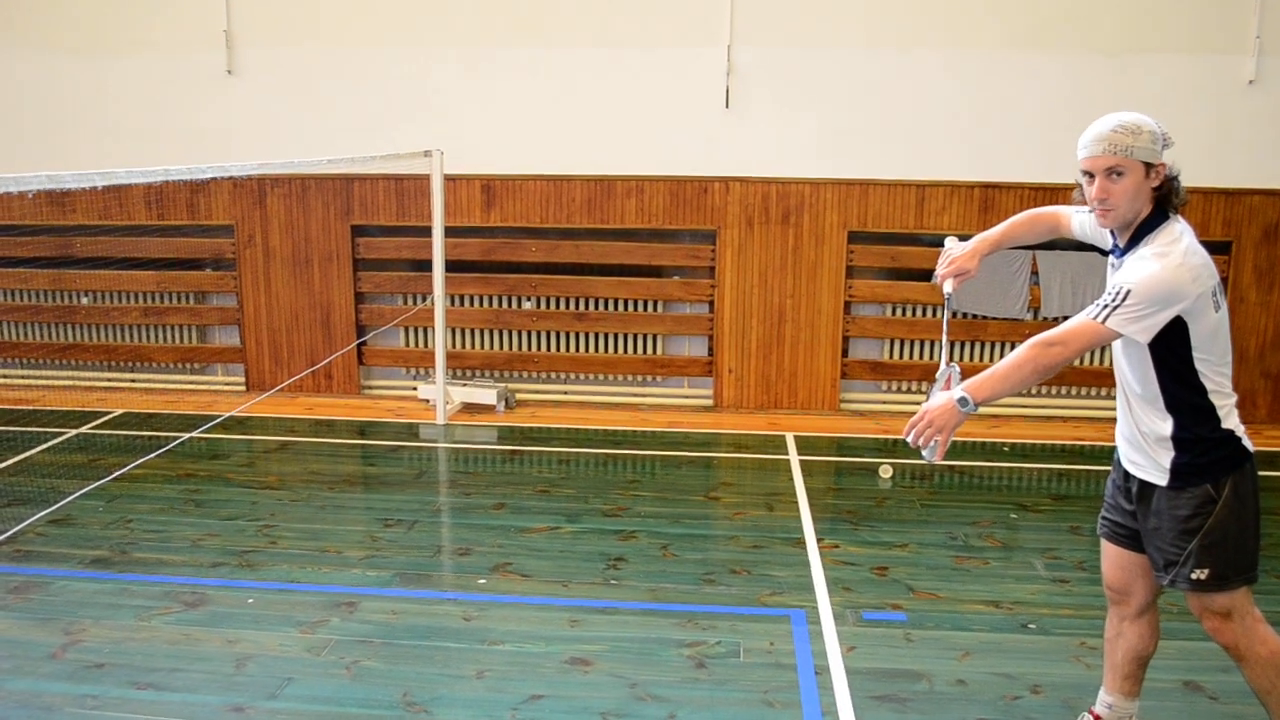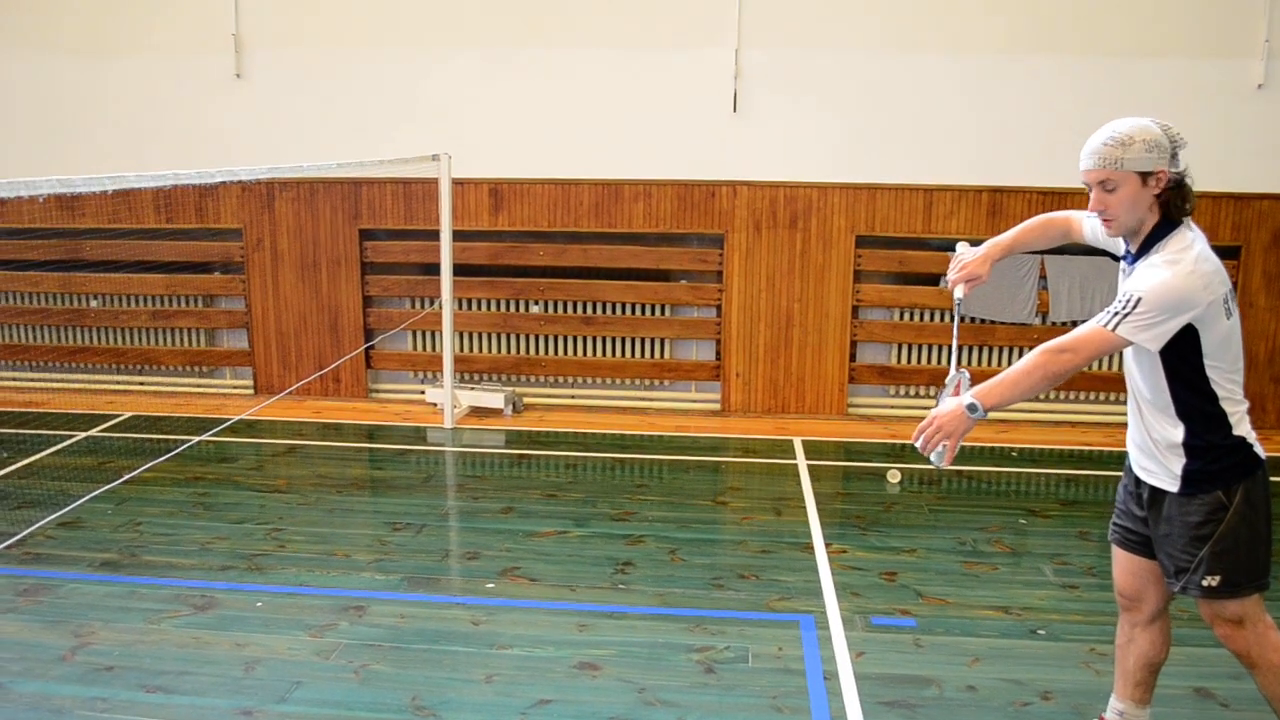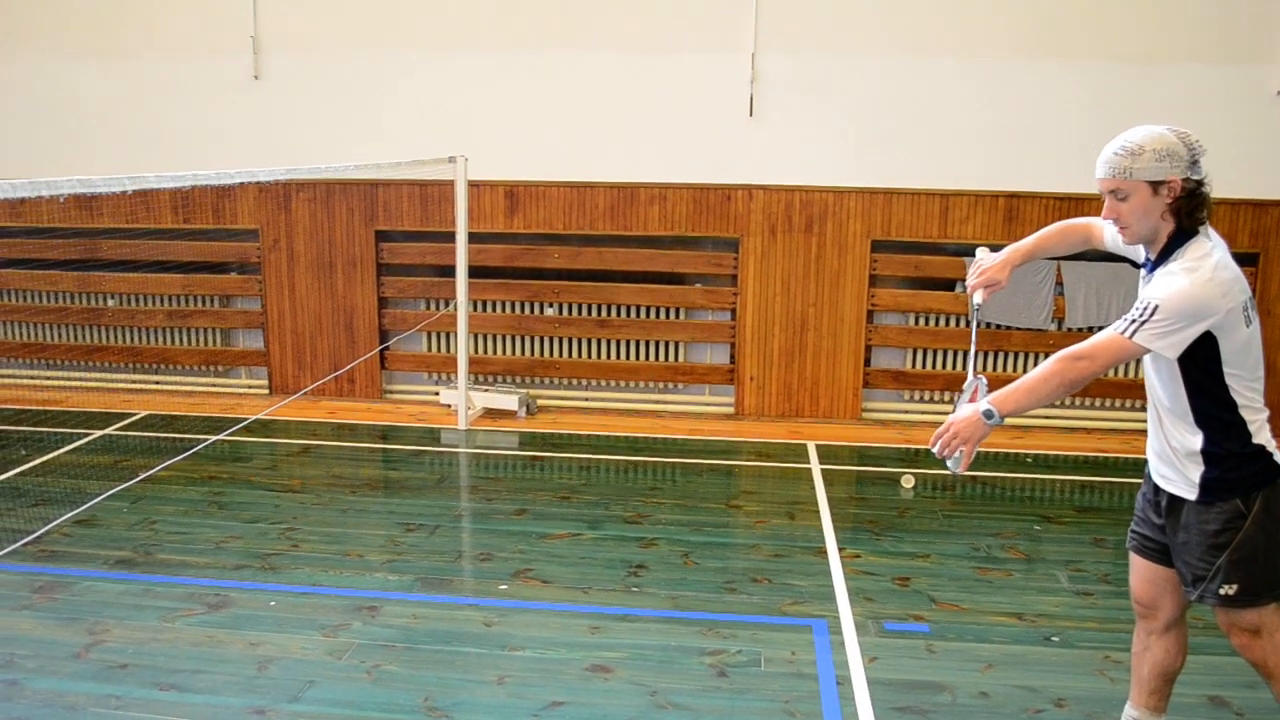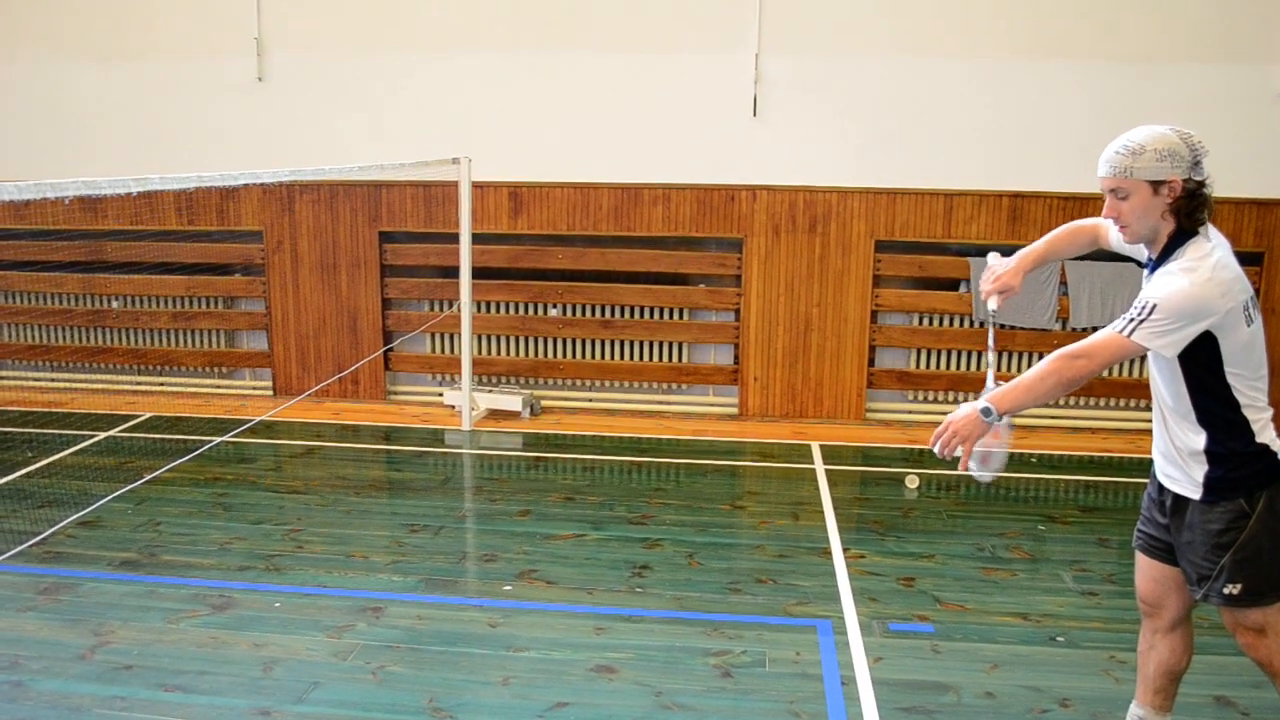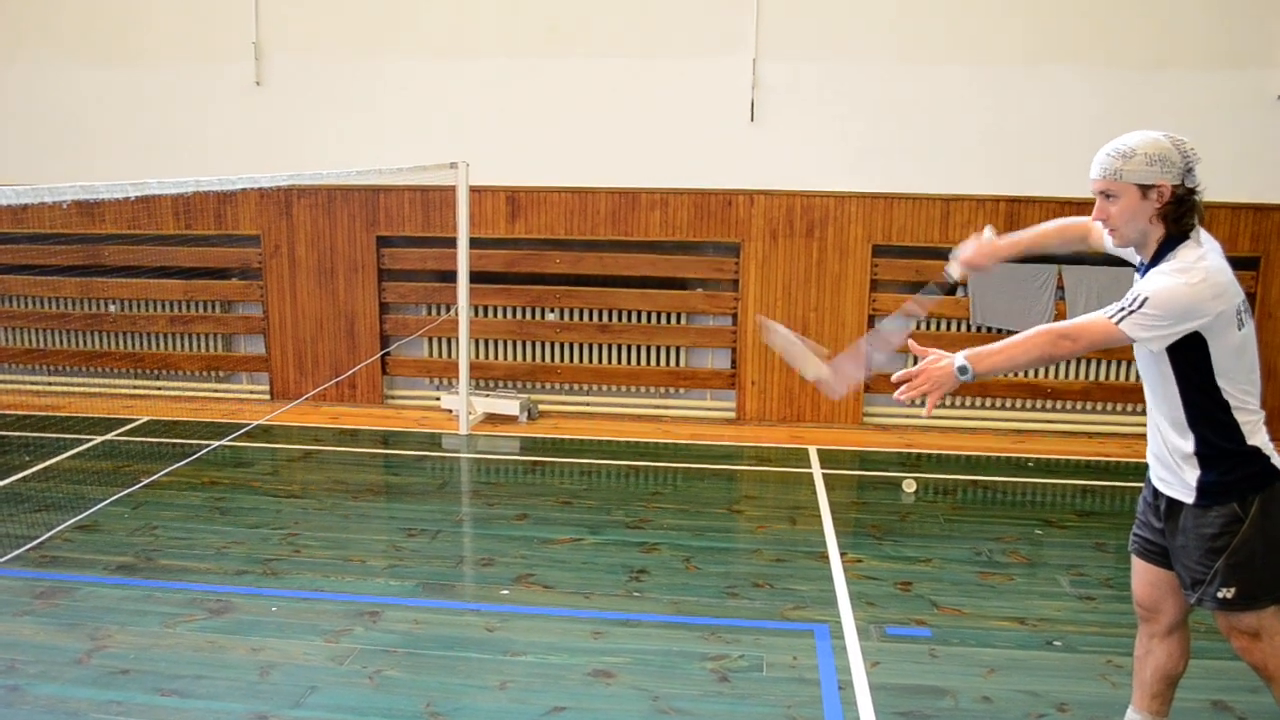
dt=0.3s
person 1, frame 1
left shoulder: (1165, 265)
right shoulder: (1125, 225)
left elbow: (1055, 350)
right elbow: (1049, 219)
left wrist: (963, 399)
right wrist: (978, 245)
left hip: (1196, 472)
right hip: (1139, 461)
left knee: (1225, 619)
right knee: (1126, 595)
person 1, frame 2
left shoulder: (1175, 273)
right shoulder: (1141, 232)
left elbow: (1066, 356)
right elbow: (1061, 224)
left wrist: (971, 405)
right wrist: (990, 250)
left hip: (1207, 479)
right hip: (1150, 468)
right knee: (1137, 602)
person 1, frame 3
left shoulder: (1195, 281)
right shoulder: (1162, 237)
left elbow: (1083, 363)
right elbow: (1083, 231)
left wrist: (988, 411)
right wrist: (1009, 257)
left hip: (1225, 488)
right hip: (1169, 476)
right knee: (1153, 610)
person 1, frame 4
left shoulder: (1195, 281)
right shoulder: (1171, 238)
left elbow: (1082, 363)
right elbow: (1088, 231)
left wrist: (986, 408)
right wrist: (1019, 263)
left hip: (1232, 486)
right hip: (1175, 475)
right knee: (1160, 608)
person 1, frame 5
left shoulder: (1187, 282)
right shoulder: (1164, 240)
left elbow: (1067, 340)
right elbow: (1078, 231)
left wrist: (961, 364)
right wrist: (1000, 247)
left hip: (1226, 490)
right hip: (1172, 479)
right knee: (1156, 612)
